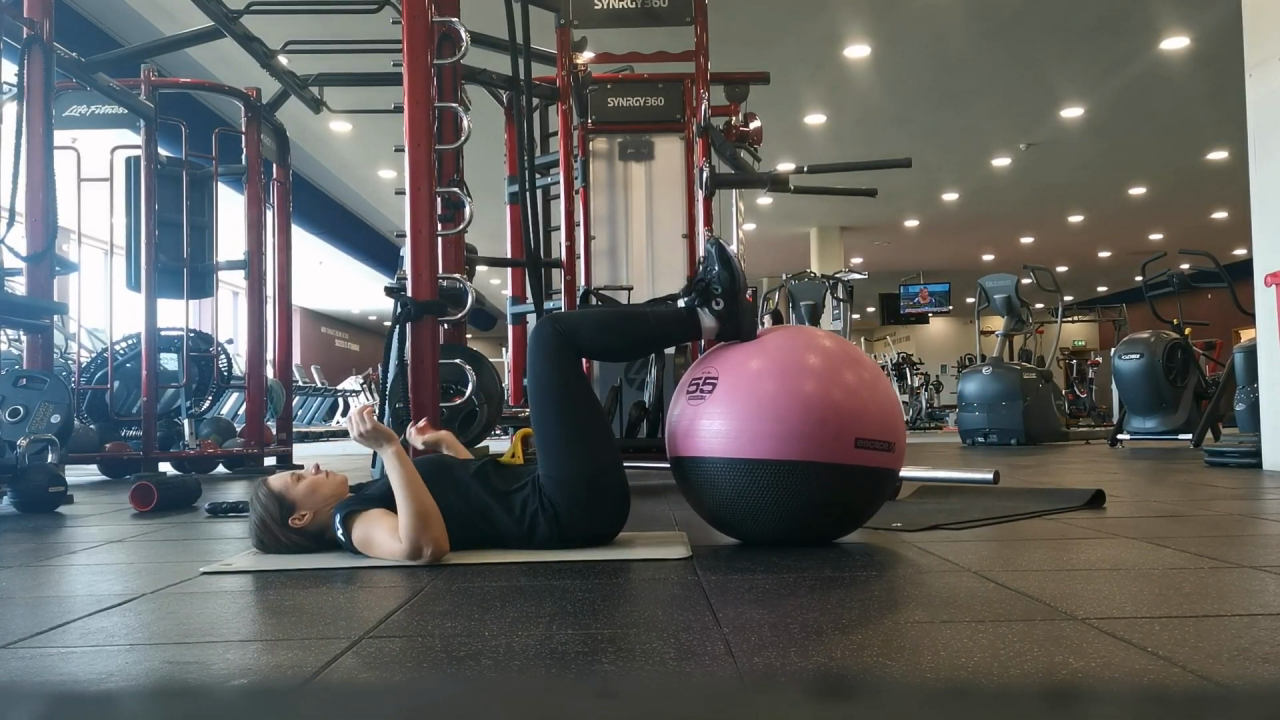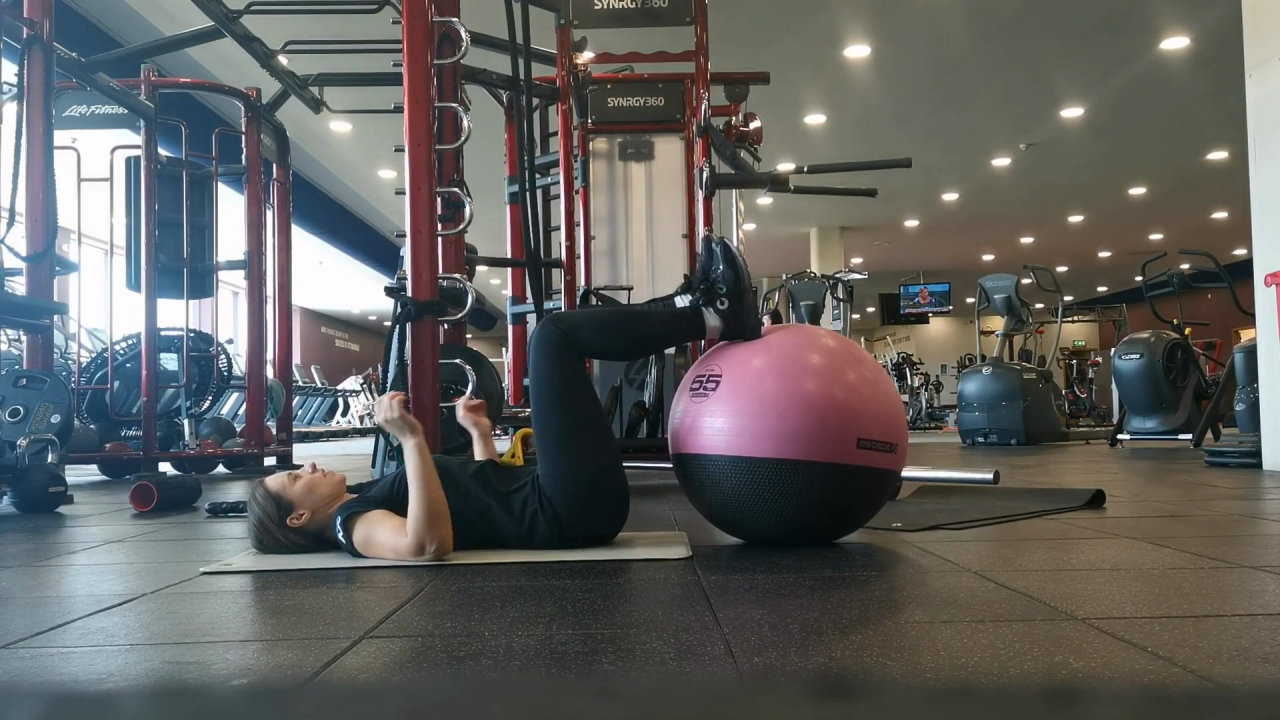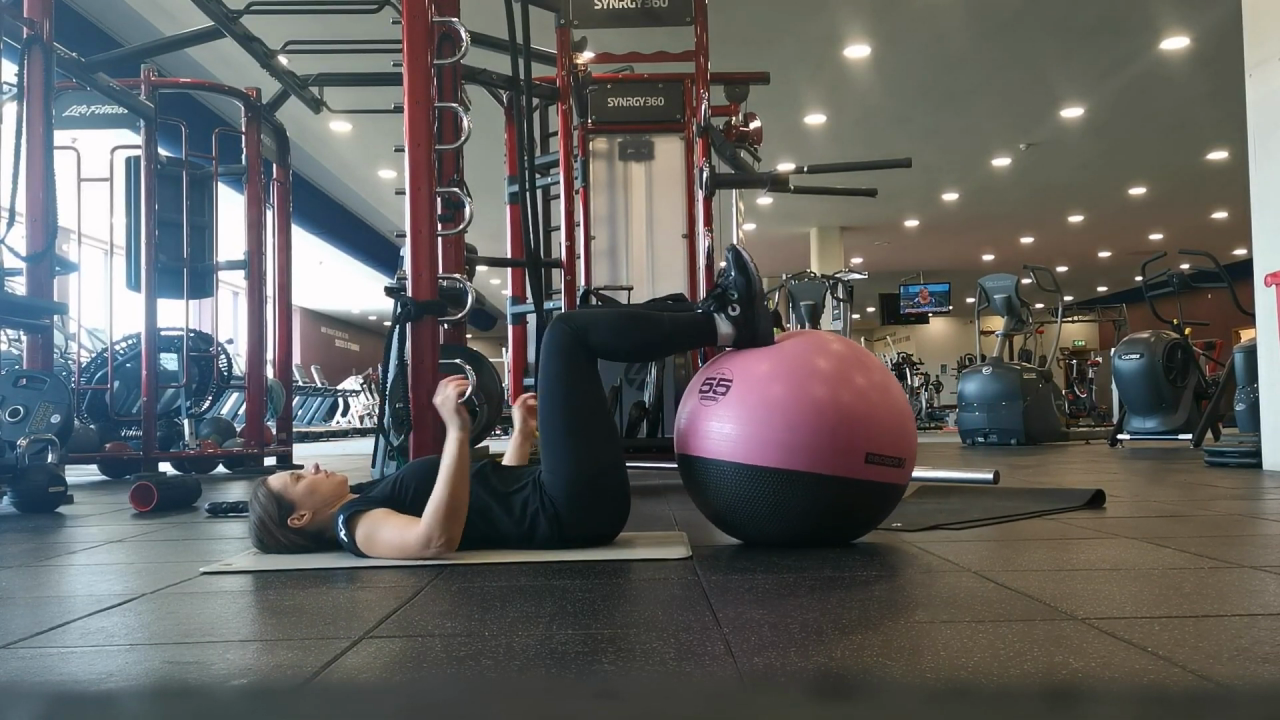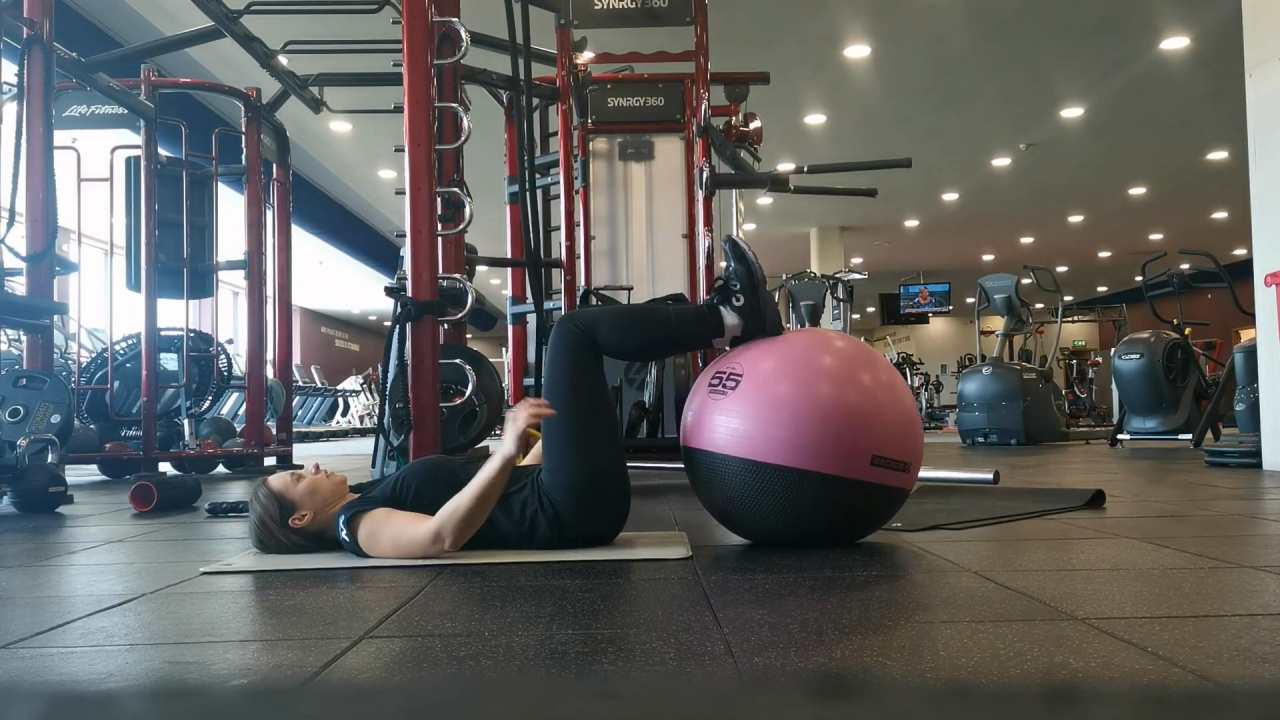
dt=0.2s
person 1, frame 1
left shoulder: (367, 501)
right shoulder: (354, 521)
right elbow: (425, 545)
left wrist: (444, 441)
right wrist: (388, 448)
left hip: (565, 504)
right hip: (572, 511)
left knee: (557, 340)
right knee: (552, 334)
left ankle: (695, 311)
right ankle: (709, 320)
person 1, frame 2
left shoulder: (369, 502)
right shoulder: (357, 524)
right elbow: (430, 542)
left wrist: (478, 431)
right wrist: (411, 440)
left hip: (554, 499)
right hip: (570, 512)
left knee: (561, 338)
right knee: (554, 333)
left ankle: (690, 307)
right ankle: (713, 319)
person 1, frame 3
left shoulder: (372, 503)
right shoulder: (358, 525)
right elbow: (439, 538)
left wrist: (522, 429)
right wrist: (456, 431)
left hip: (562, 503)
right hip: (571, 511)
left knee: (574, 337)
right knee: (567, 332)
left ankle: (711, 320)
right ankle: (727, 327)
person 1, frame 4
left shoulder: (373, 502)
right shoulder: (360, 525)
right elbow: (446, 535)
left wrist: (552, 433)
right wrist: (505, 447)
left hip: (551, 496)
right hip: (571, 512)
left knee: (581, 337)
right knee: (574, 331)
left ankle: (721, 321)
right ankle: (730, 321)
